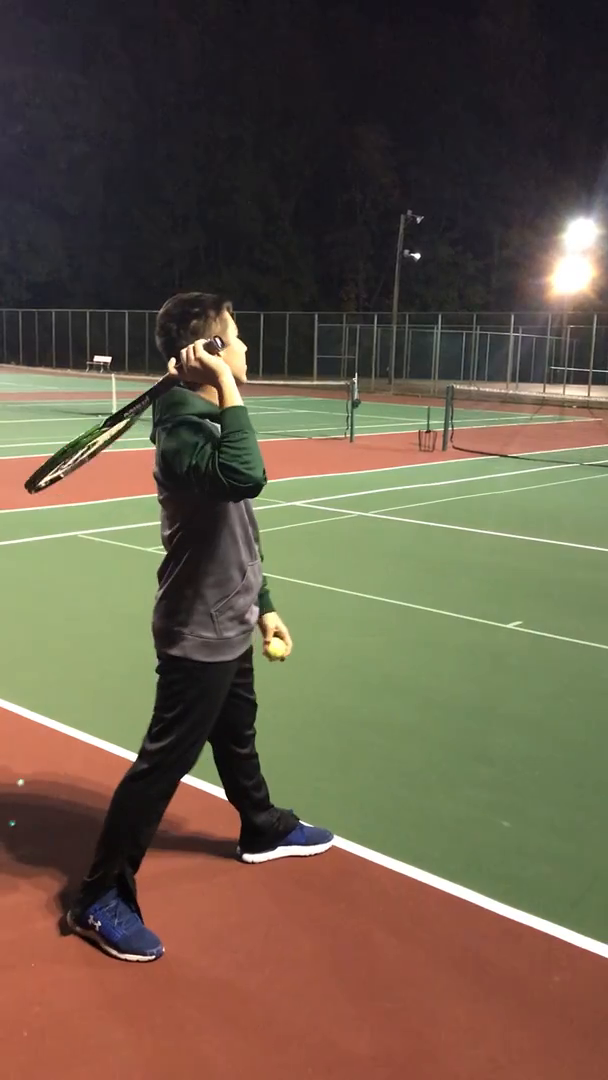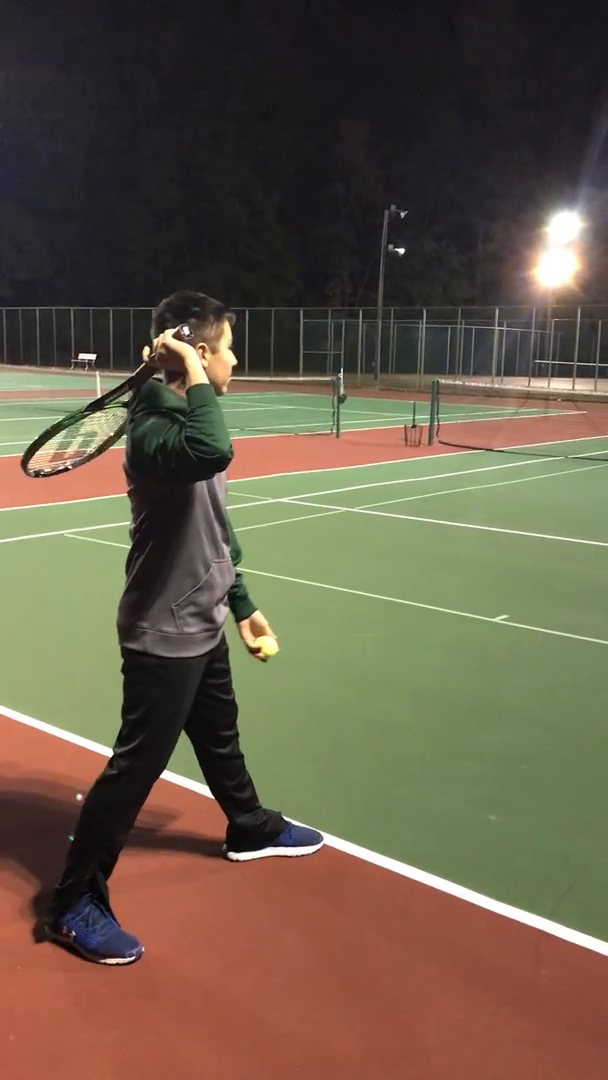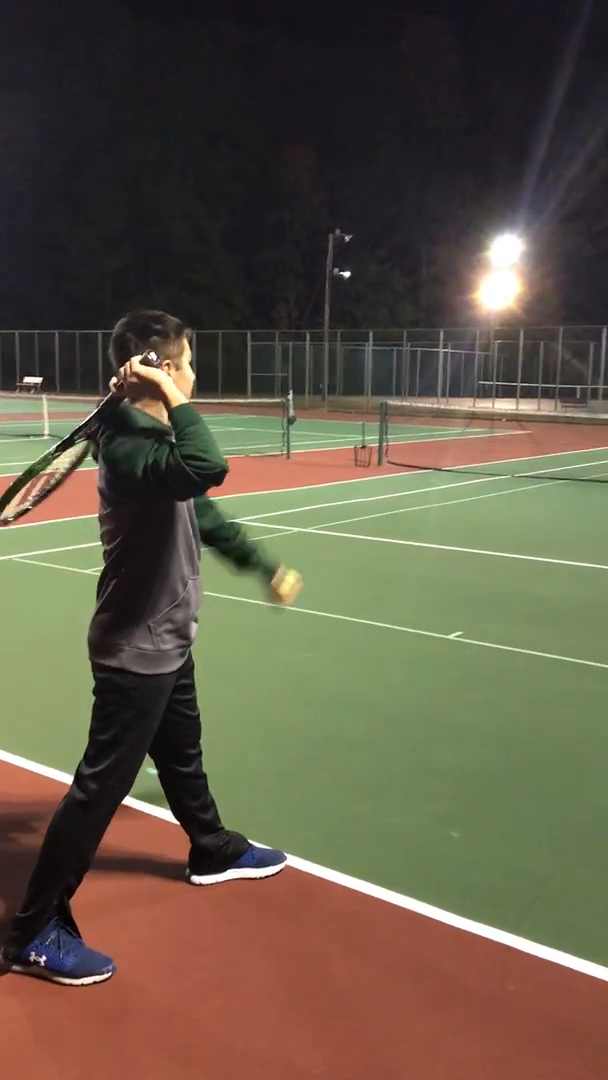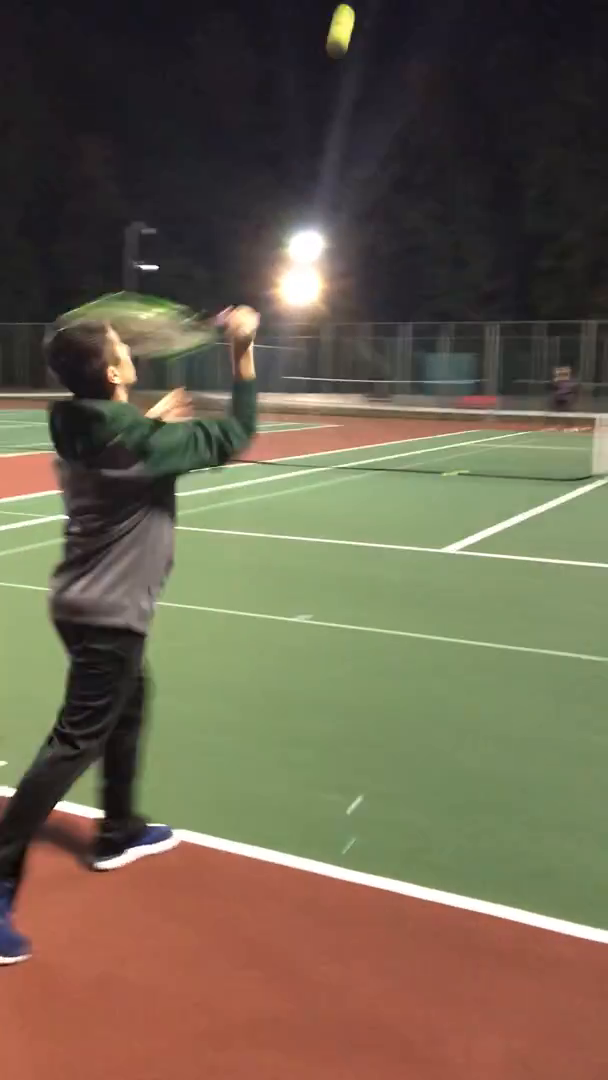
dt=1s
person 1, frame 1
left shoulder: (210, 422)
right shoulder: (185, 433)
right elbow: (247, 478)
left wrist: (262, 605)
right wrist: (228, 389)
left hip: (228, 624)
right hip: (198, 631)
left knee: (237, 737)
right knee: (165, 761)
left ankle: (264, 830)
right ankle: (101, 899)
person 1, frame 2
left shoulder: (186, 420)
right shoulder: (154, 428)
right elbow: (215, 452)
left wrist: (242, 604)
right wrist: (192, 374)
left hip: (201, 623)
right hip: (163, 632)
left knee: (220, 734)
right knee: (136, 764)
left ankle: (251, 828)
right ankle: (75, 903)
person 1, frame 3
left shoulder: (158, 439)
right shoulder: (129, 449)
left elbow: (204, 519)
right elbow: (209, 468)
left wrist: (263, 566)
right wrist: (171, 396)
left hip: (166, 640)
right hip: (134, 649)
left knee: (182, 753)
right knee: (101, 786)
left ankle: (213, 851)
person 1, frame 4
left shoulder: (86, 431)
right shoulder: (140, 442)
right elbow: (231, 438)
left wrist: (157, 417)
right wrist: (242, 354)
left hip: (85, 601)
right hip: (109, 612)
left knee: (127, 705)
right knee: (75, 743)
left ankle: (119, 829)
